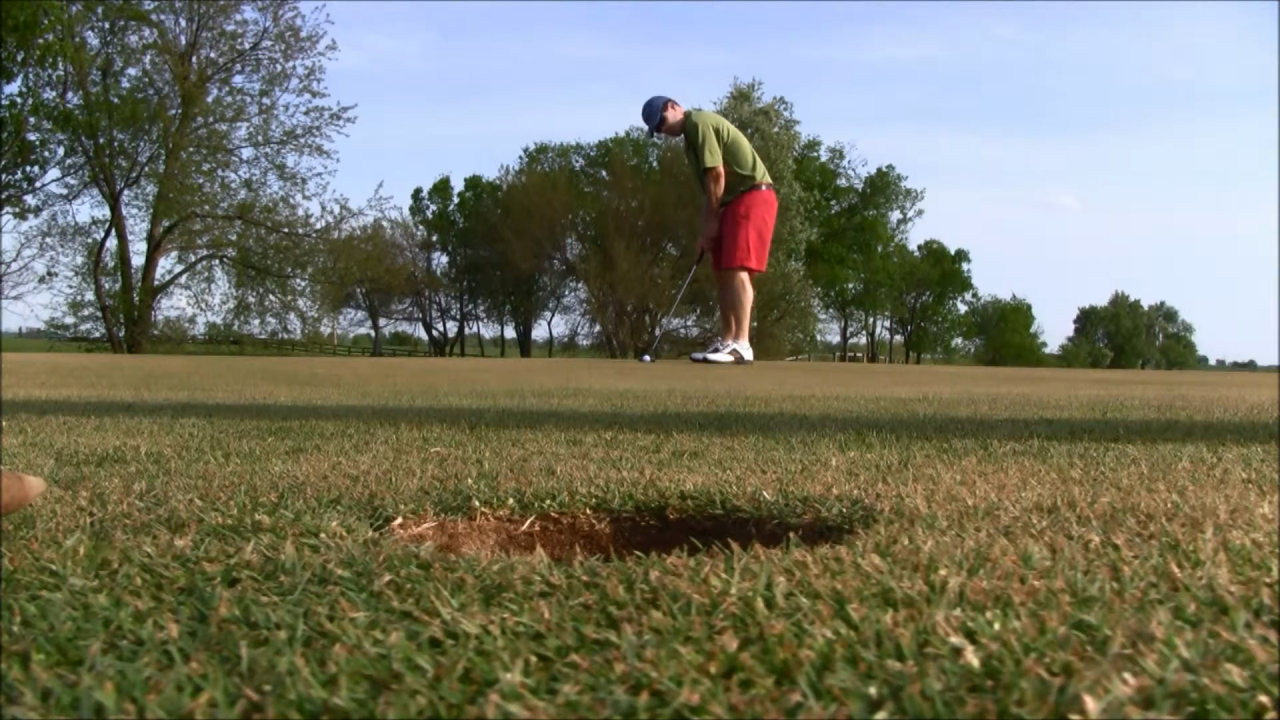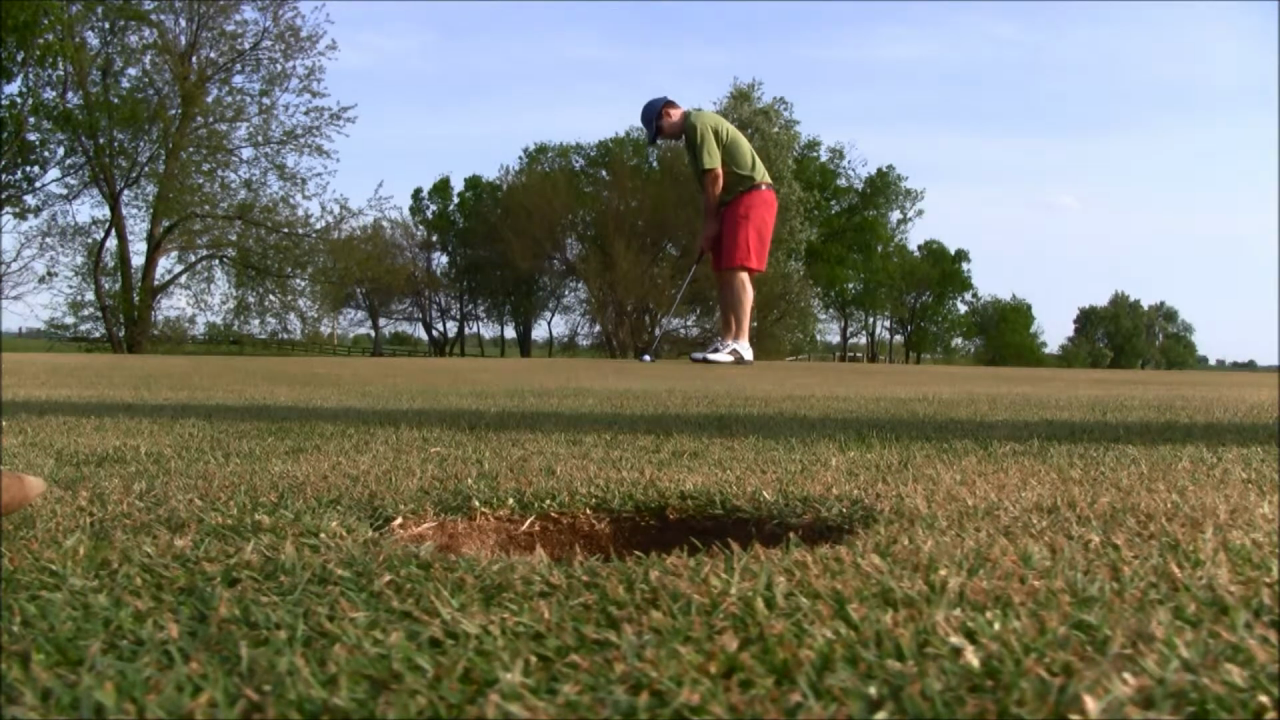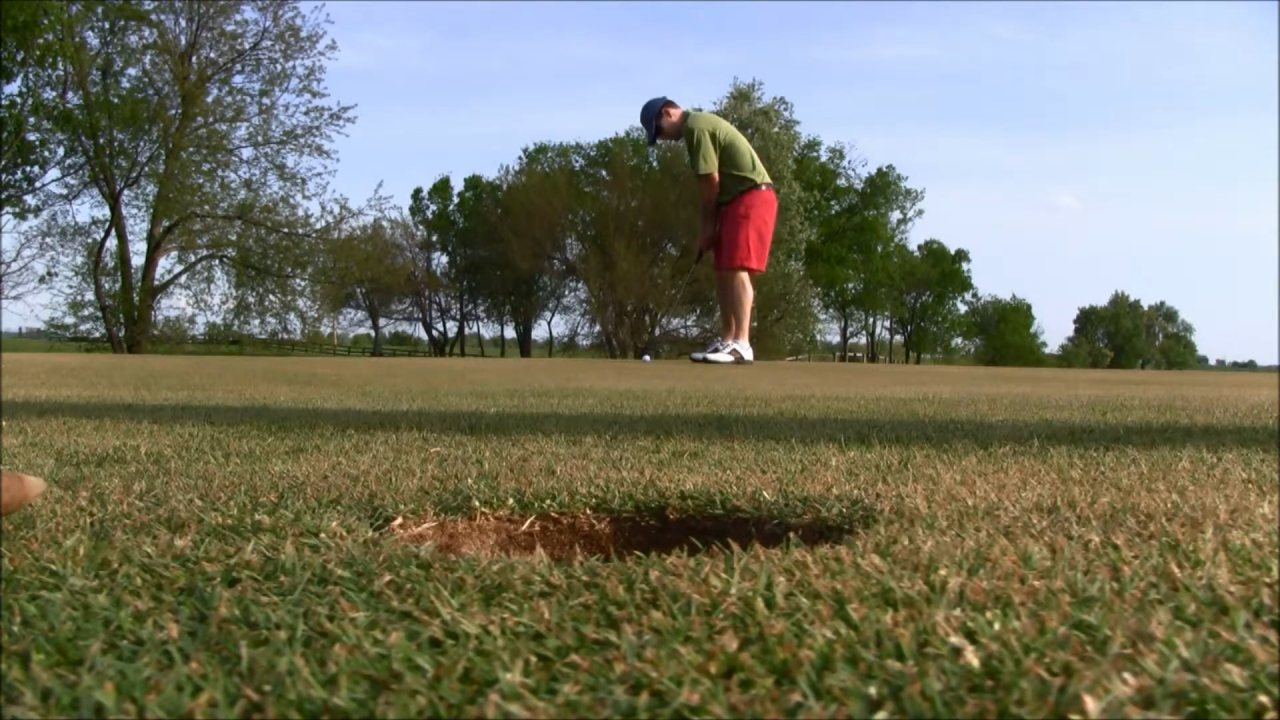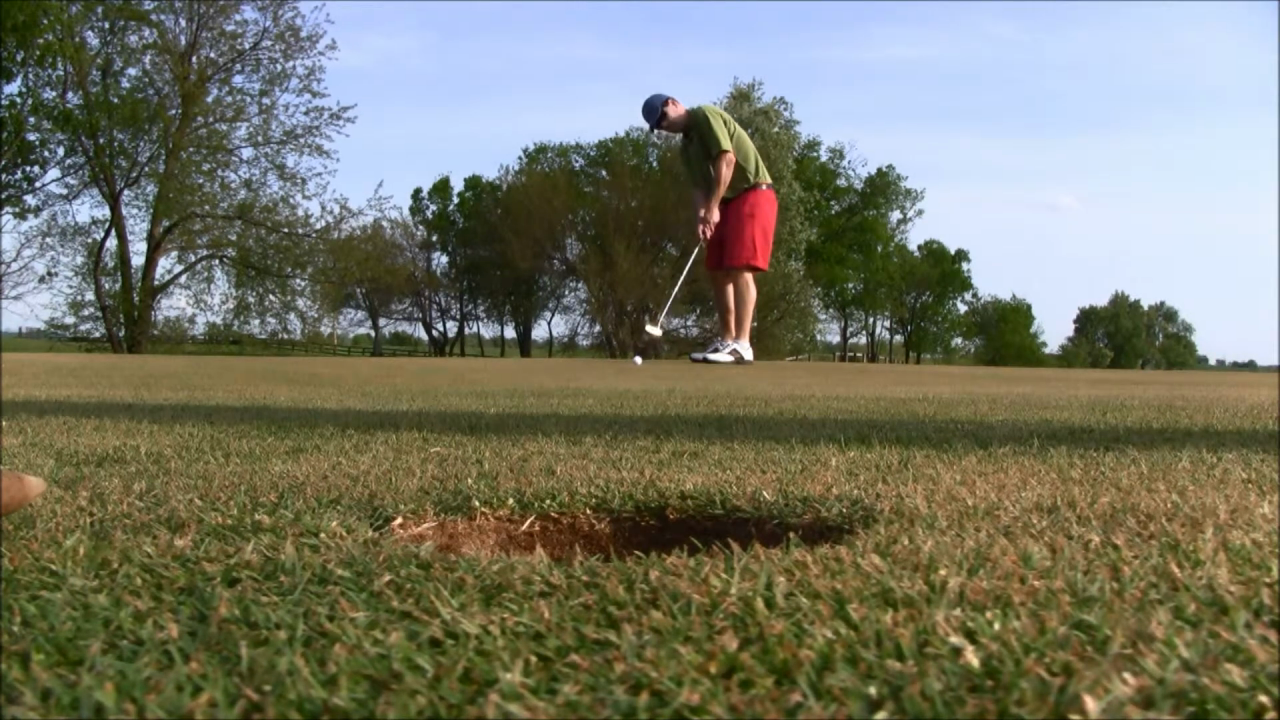
dt=0.5s
person 1, frame 1
left shoulder: (698, 123)
right shoulder: (692, 135)
left elbow: (717, 175)
right elbow: (710, 184)
left wrist: (710, 222)
right wrist: (707, 229)
left hip: (752, 196)
right hip: (735, 201)
left knee: (737, 269)
right knee: (723, 272)
left ankle: (741, 345)
right ankle: (727, 341)
person 1, frame 2
left shoulder: (698, 123)
right shoulder: (693, 134)
left elbow: (715, 176)
right elbow: (709, 184)
left wrist: (709, 223)
right wrist: (708, 227)
left hip: (751, 196)
right hip: (735, 200)
left knee: (737, 268)
right knee: (724, 272)
left ankle: (741, 345)
right ankle: (727, 341)
person 1, frame 3
left shoulder: (695, 126)
right shoulder: (698, 128)
left elbow: (711, 180)
right elbow: (711, 183)
left wrist: (707, 226)
right wrist: (709, 227)
left hip: (752, 196)
right hip: (736, 200)
left knee: (737, 269)
right knee: (724, 272)
left ankle: (741, 346)
right ankle: (727, 341)
person 1, frame 4
left shoulder: (705, 115)
right shoulder: (686, 146)
left elbow: (726, 159)
right elbow: (699, 186)
left wrist: (713, 208)
right wrist: (701, 216)
left hip: (753, 195)
right hip: (728, 203)
left knee: (740, 269)
right knee: (719, 272)
left ankle: (742, 345)
right ankle: (727, 341)
